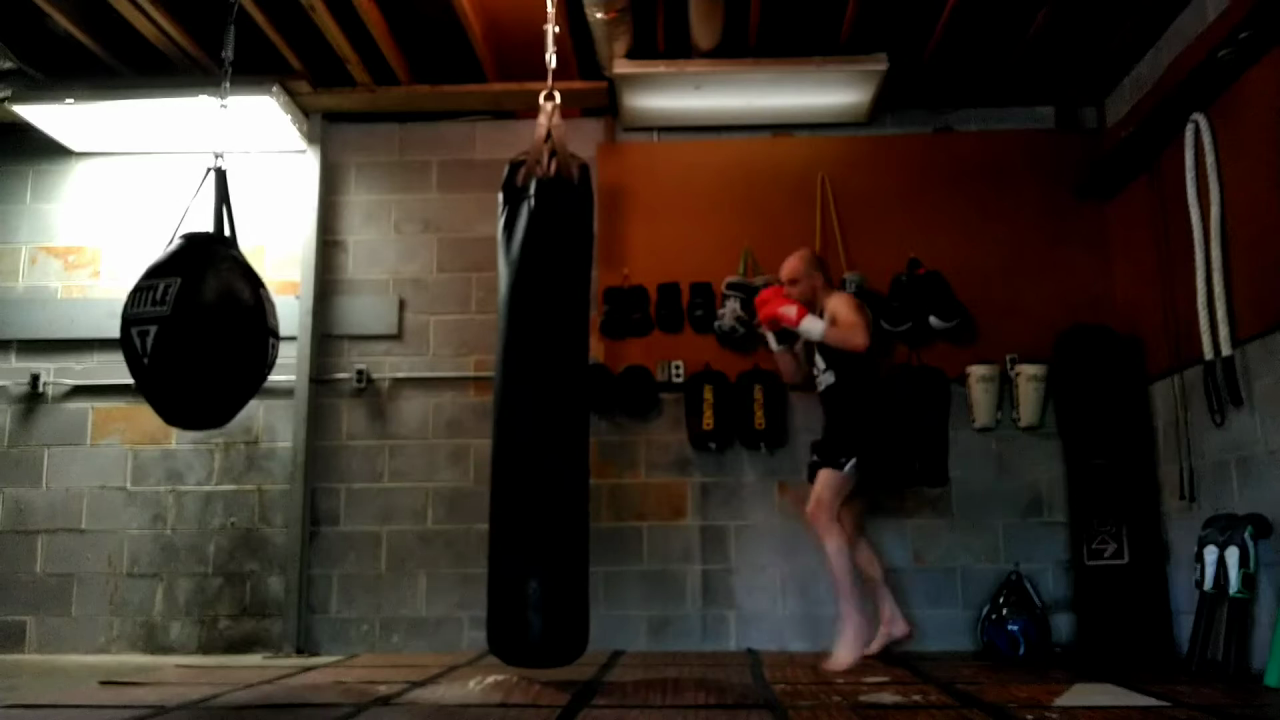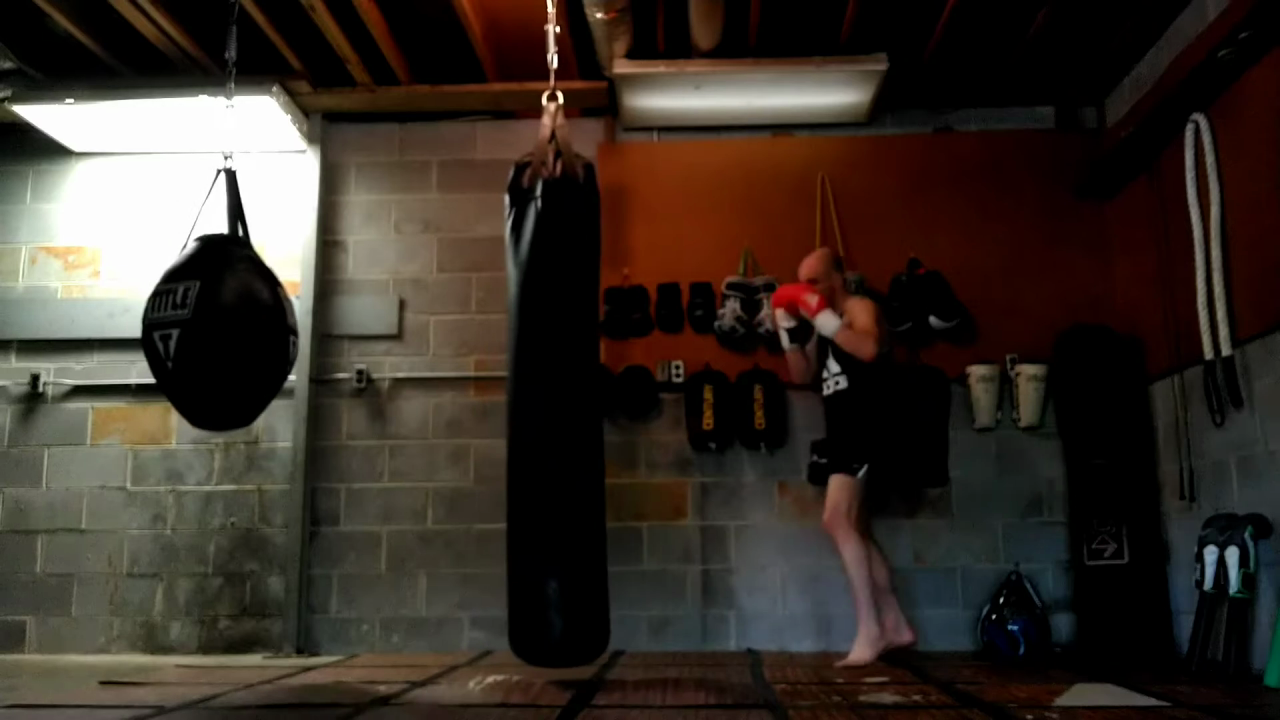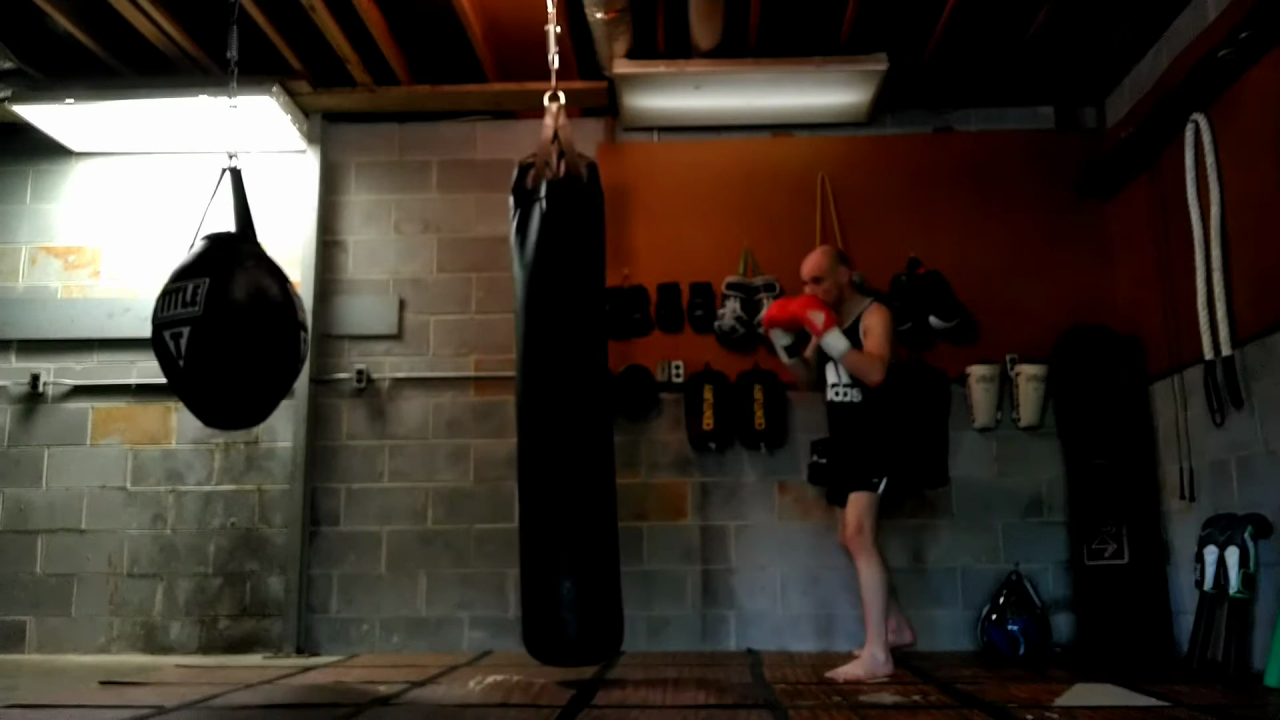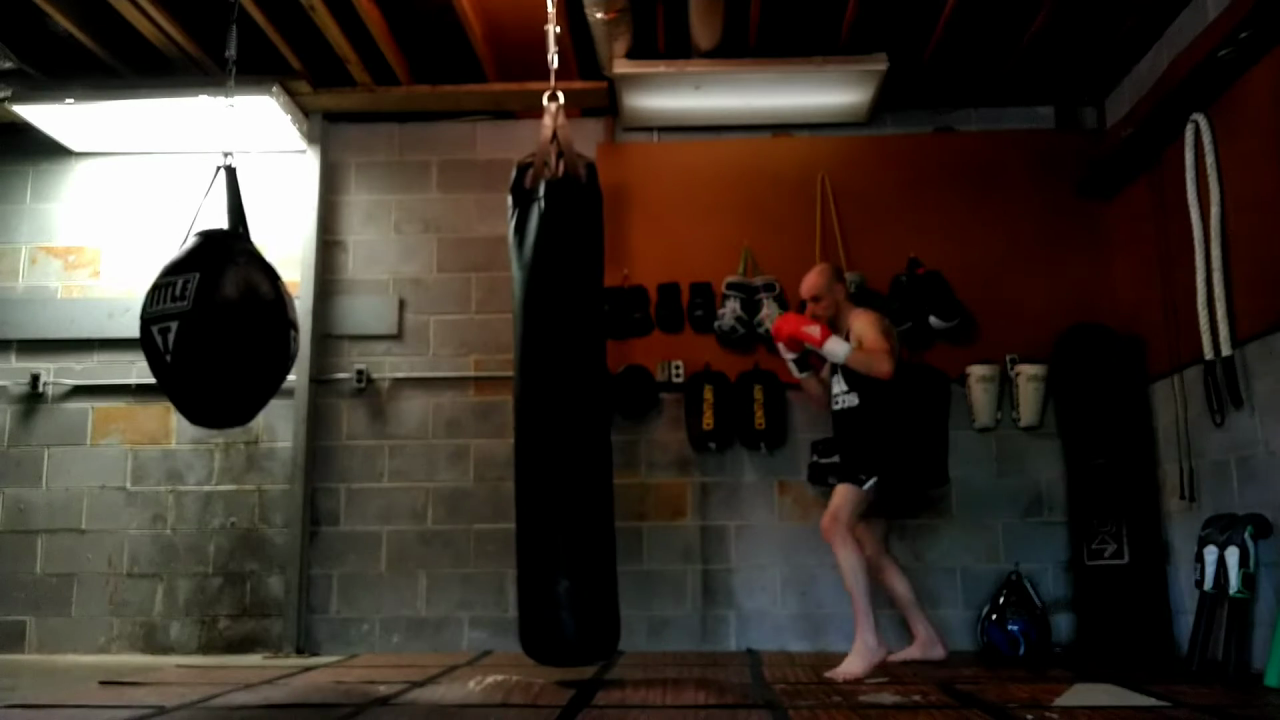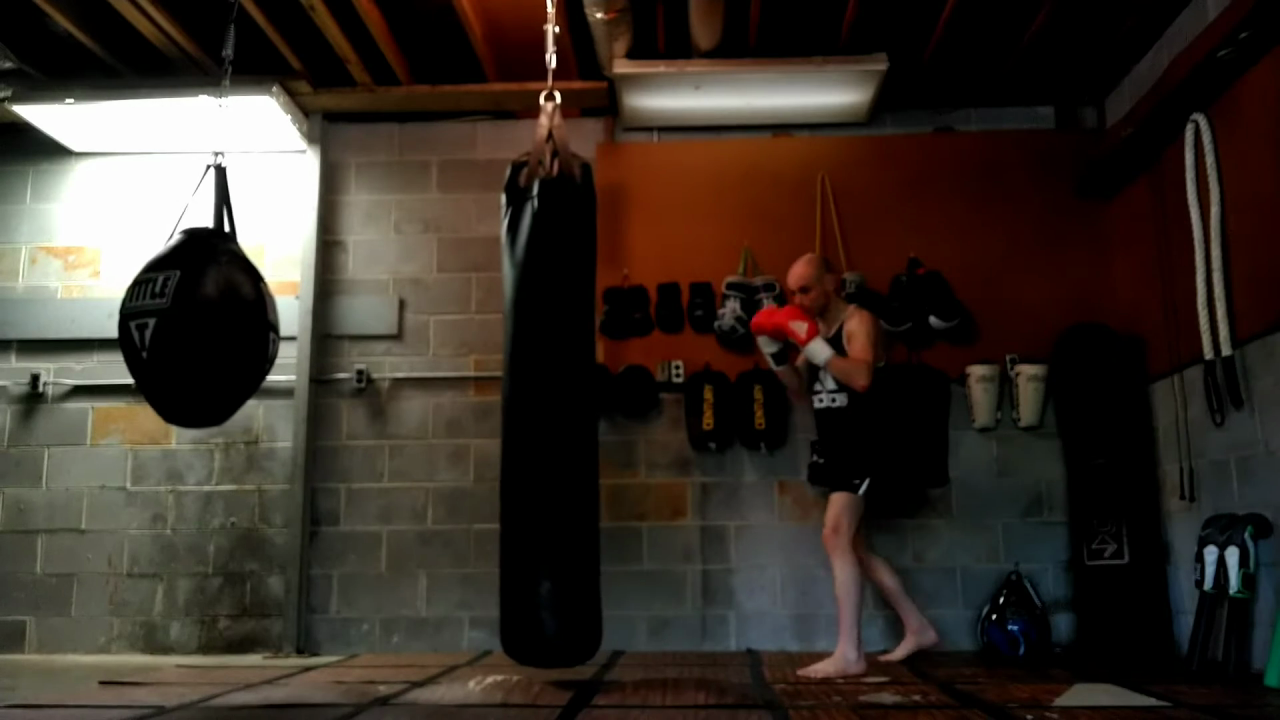
dt=0.4s
person 1, frame 1
left shoulder: (841, 304)
right shoulder: (817, 319)
left elbow: (860, 340)
right elbow: (794, 374)
left wrist: (801, 320)
right wrist: (776, 331)
left hip: (855, 426)
right hip: (842, 429)
left knee: (819, 511)
right knee: (847, 528)
left ankle: (852, 625)
right ankle: (891, 619)
person 1, frame 2
left shoulder: (860, 308)
right shoulder: (827, 321)
left elbow: (869, 350)
right elbow: (801, 374)
left wrist: (819, 313)
right wrist: (788, 322)
left hip: (865, 432)
right hip: (845, 435)
left knee: (836, 518)
right knee: (855, 531)
left ankle: (869, 629)
right ankle: (894, 625)
person 1, frame 3
left shoulder: (874, 315)
right shoulder: (825, 320)
left elbow: (876, 373)
right elbow: (806, 374)
left wrist: (827, 333)
right wrist: (784, 337)
left hip: (872, 441)
right hip: (844, 444)
left knee: (857, 535)
right knee: (853, 540)
left ankle: (876, 656)
right ankle: (895, 625)
person 1, frame 4
left shoulder: (865, 321)
right shoulder: (840, 335)
left elbow: (884, 367)
right elbow: (824, 396)
left wrist: (824, 343)
right wrist: (795, 354)
left hip: (878, 449)
right hip: (859, 452)
left knee: (834, 525)
right knee: (870, 551)
left ankle: (867, 642)
right ankle: (926, 640)
person 1, frame 5
left shoulder: (858, 321)
right shoulder: (816, 327)
left elbow: (862, 379)
right elbow: (800, 385)
left wrist: (809, 341)
right wrist: (772, 345)
left hip: (862, 447)
right hip: (838, 450)
left knee: (835, 536)
right knee: (856, 548)
left ankle: (848, 652)
right ankle: (917, 627)
